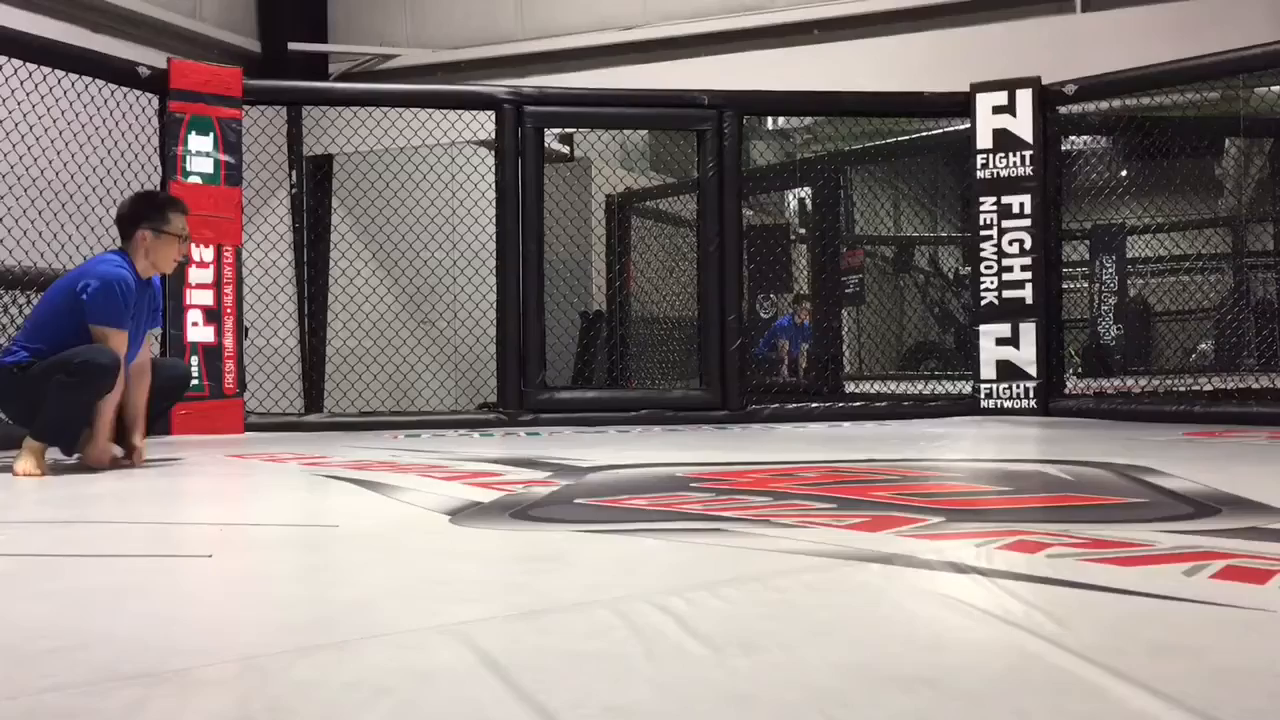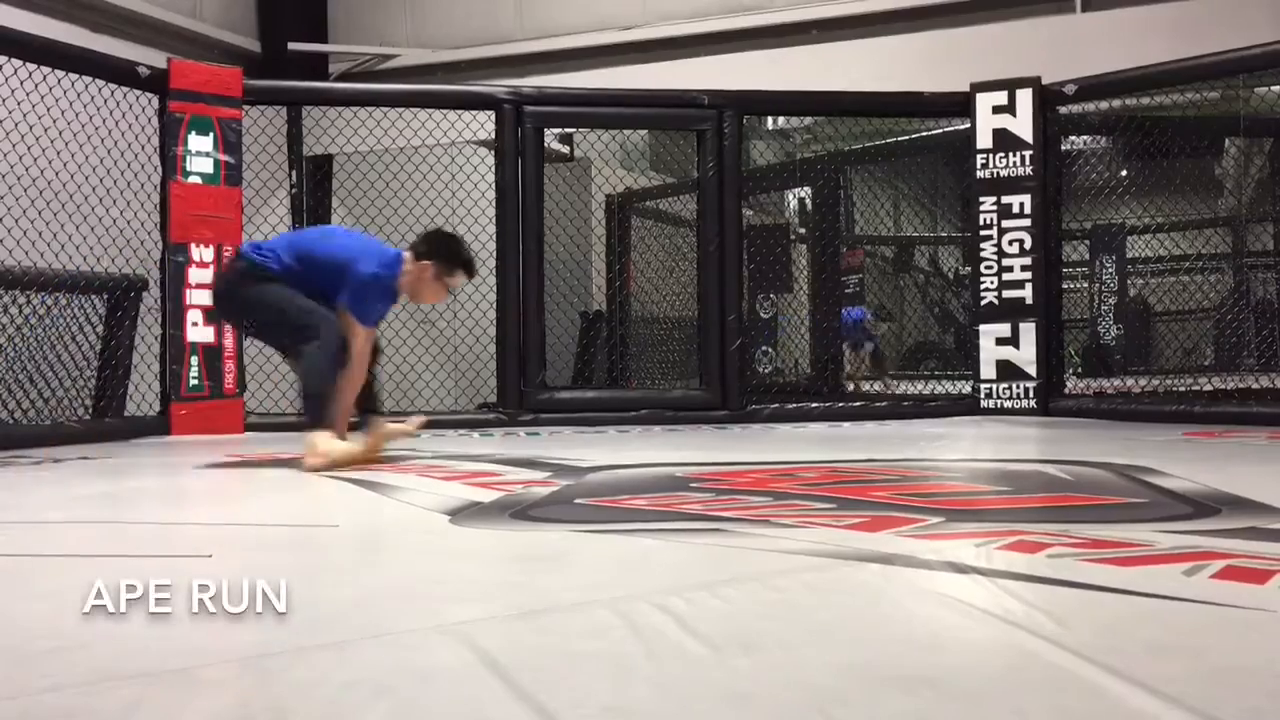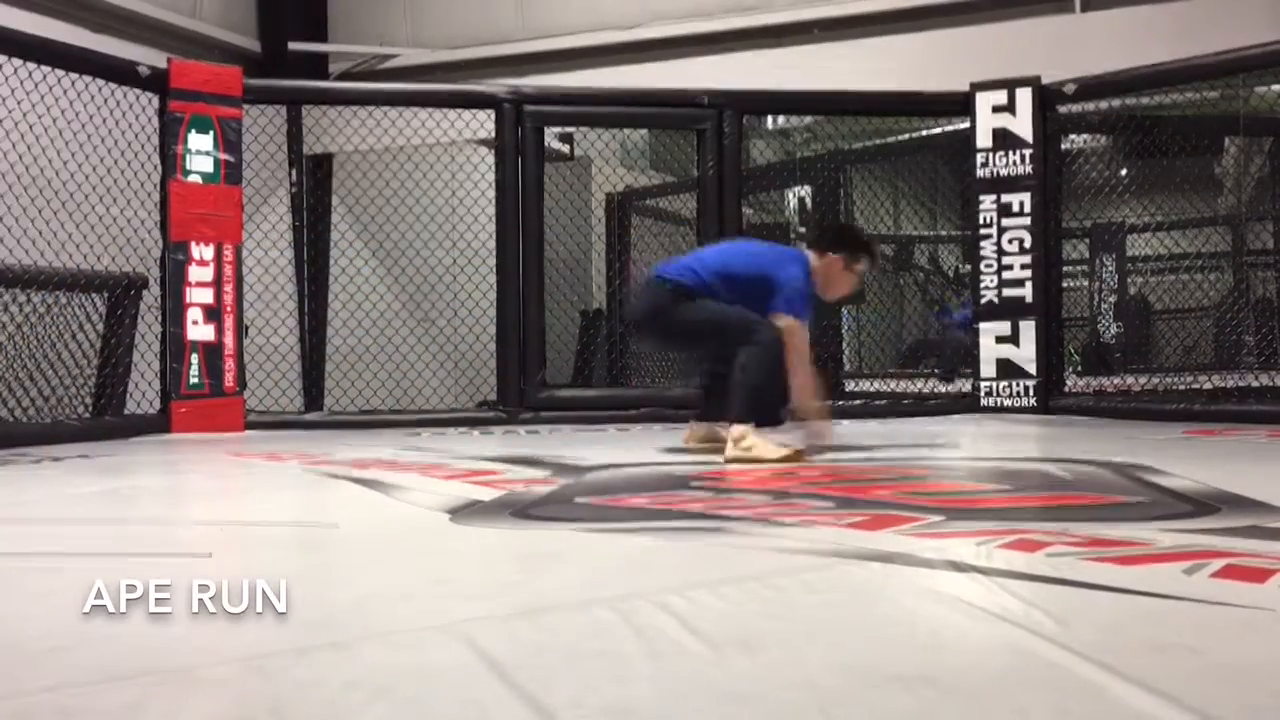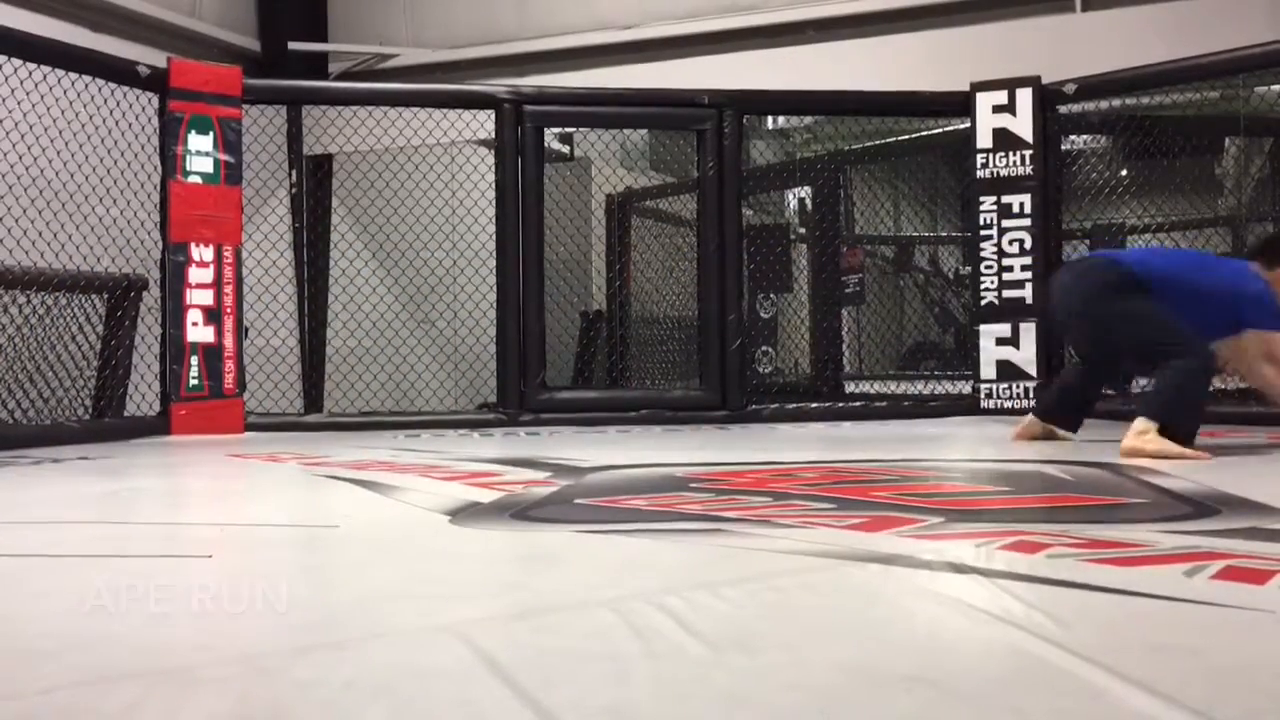
dt=1s
person 1, frame 1
left shoulder: (150, 284)
right shoulder: (111, 278)
left elbow: (139, 363)
right elbow: (114, 364)
left wrist: (136, 437)
right wrist: (100, 442)
left knee: (174, 373)
right knee: (100, 362)
left ankle: (83, 437)
right ankle: (36, 444)
person 1, frame 2
left shoulder: (388, 274)
right shoulder: (373, 274)
left elbow: (360, 353)
right elbow: (352, 359)
right wrist: (334, 424)
left hip: (266, 282)
right hip: (243, 283)
left knee: (360, 344)
right knee: (330, 338)
left ankle: (348, 428)
right ankle: (320, 440)
person 1, frame 3
left shoulder: (783, 264)
right shoulder: (795, 275)
right elbow: (795, 360)
right wrist: (814, 414)
left hip: (654, 304)
right hip: (661, 304)
right knee: (763, 341)
left ankle: (707, 422)
right ankle: (743, 436)
person 1, frame 4
left shoulder: (1224, 276)
right shoulder: (1252, 289)
left hip: (1074, 286)
right hip: (1095, 291)
left knee: (1100, 364)
right knee: (1191, 361)
left ankle: (1039, 421)
right ankle: (1144, 432)
